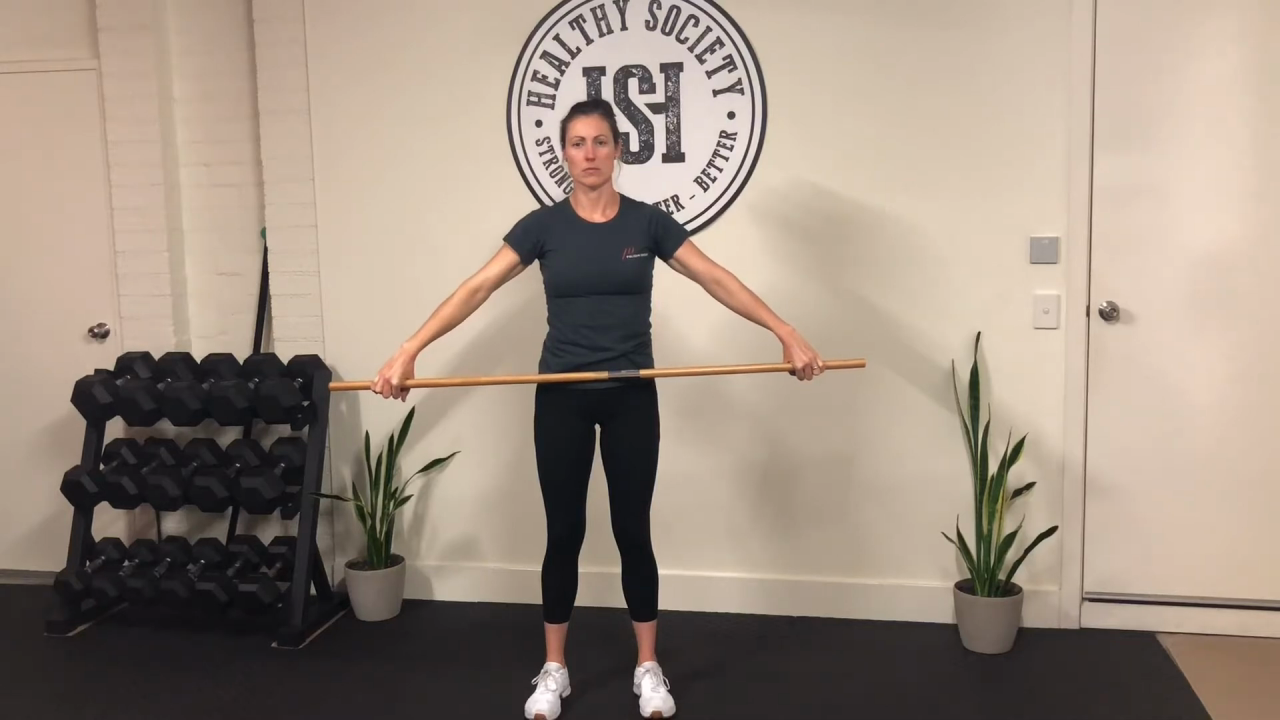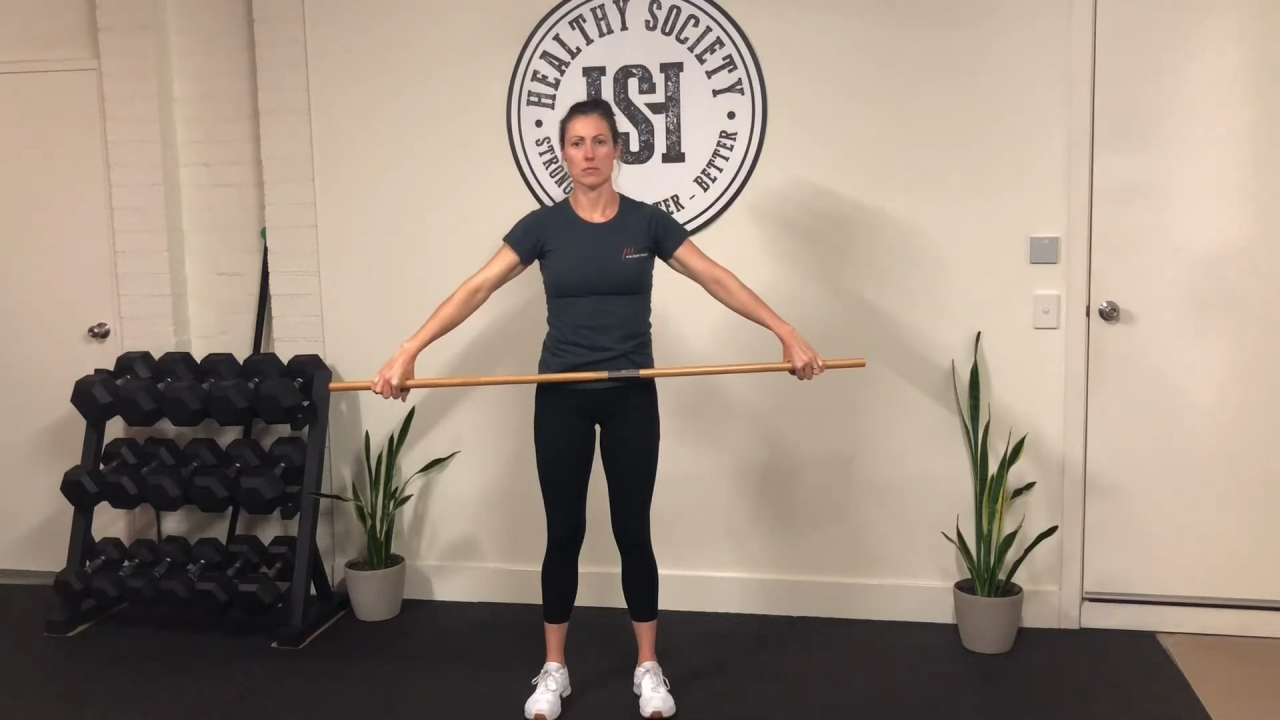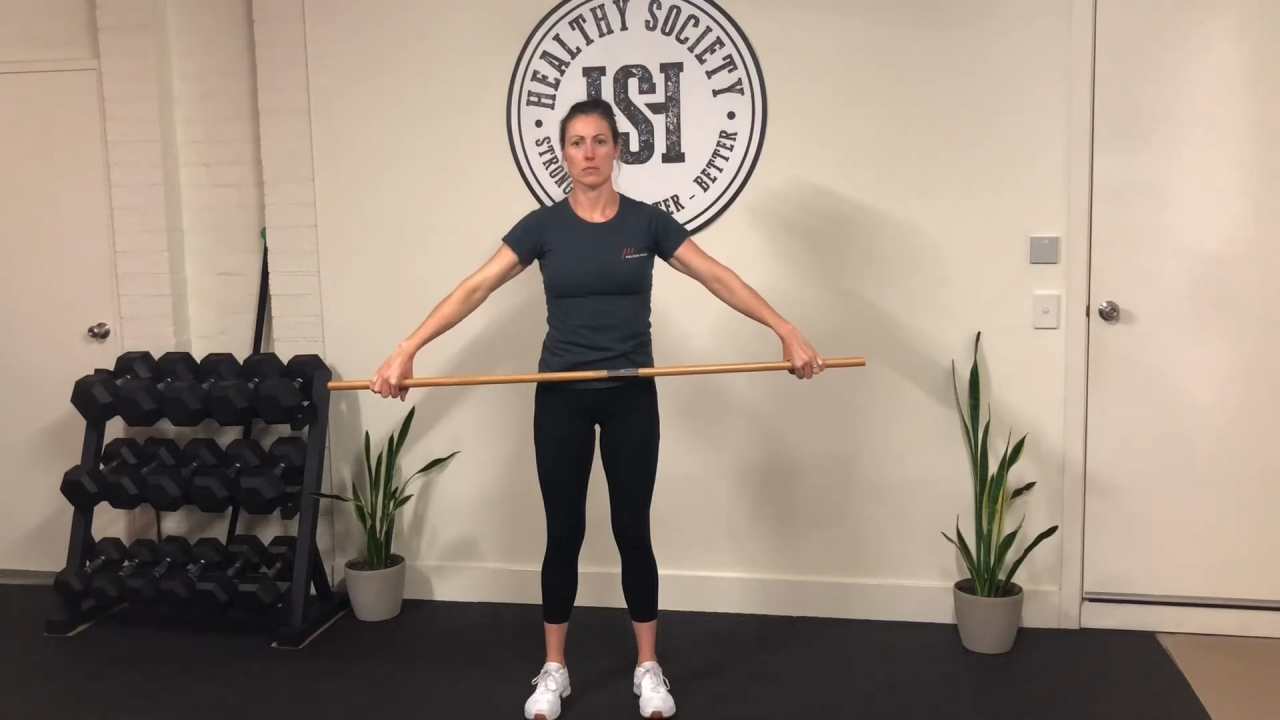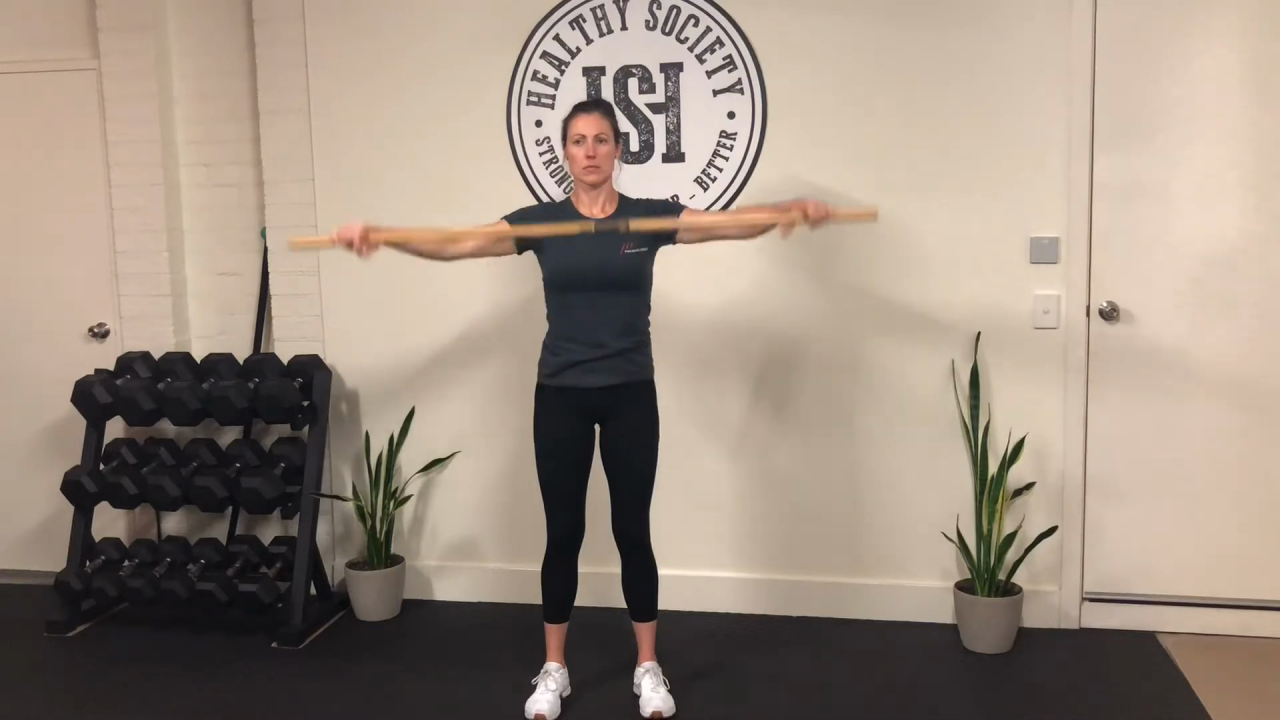
dt=0.5s
person 1, frame 1
left shoulder: (647, 221)
right shoulder: (543, 224)
left elbow: (717, 281)
right elbow: (476, 289)
left wrist: (787, 334)
right wrist: (409, 350)
left hip: (631, 397)
right hip: (562, 397)
left knee: (633, 531)
right knee: (564, 532)
left ankle: (647, 668)
person 1, frame 2
left shoulder: (647, 221)
right shoulder: (543, 225)
left elbow: (717, 280)
right elbow: (475, 290)
left wrist: (787, 334)
right wrist: (408, 351)
left hip: (631, 396)
right hip: (561, 398)
left knee: (632, 532)
right knee: (563, 533)
left ankle: (648, 668)
right ankle: (554, 670)
person 1, frame 3
left shoulder: (647, 221)
right shoulder: (543, 225)
left elbow: (718, 278)
right elbow: (474, 289)
left wrist: (787, 331)
right wrist: (407, 349)
left hip: (631, 396)
right hip: (561, 398)
left knee: (632, 532)
right knee: (563, 533)
left ankle: (648, 668)
right ankle: (554, 670)
person 1, frame 4
left shoulder: (649, 216)
right shoulder: (540, 219)
left elbow: (732, 224)
right elbow: (454, 245)
left wrist: (789, 210)
right wrist: (380, 236)
left hip: (630, 395)
right hip: (561, 395)
left knee: (632, 531)
right knee: (562, 533)
left ankle: (647, 668)
right ankle: (553, 670)
